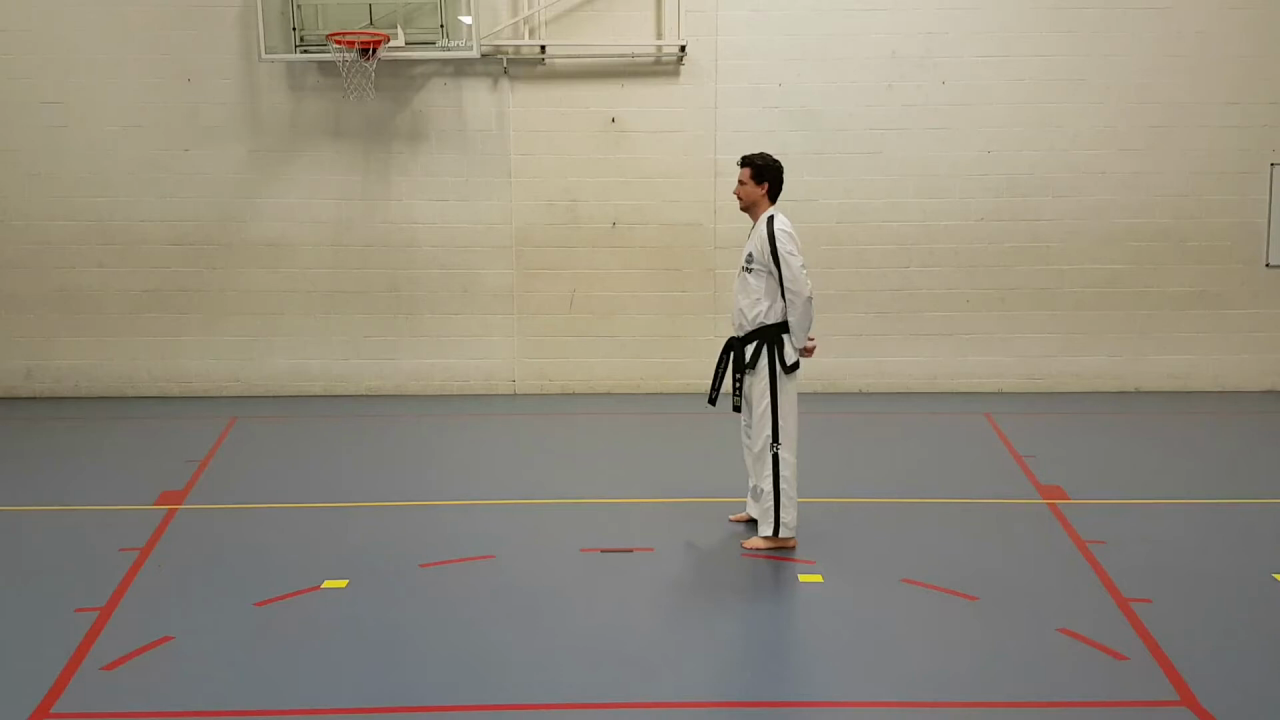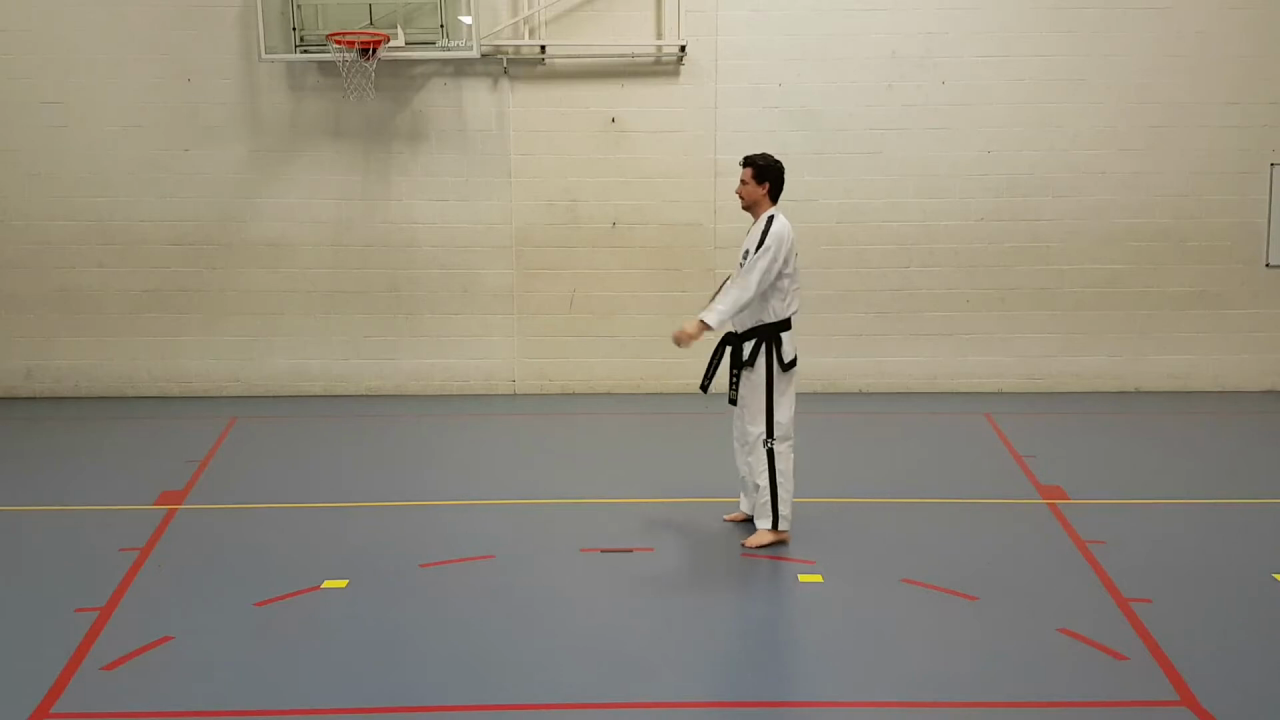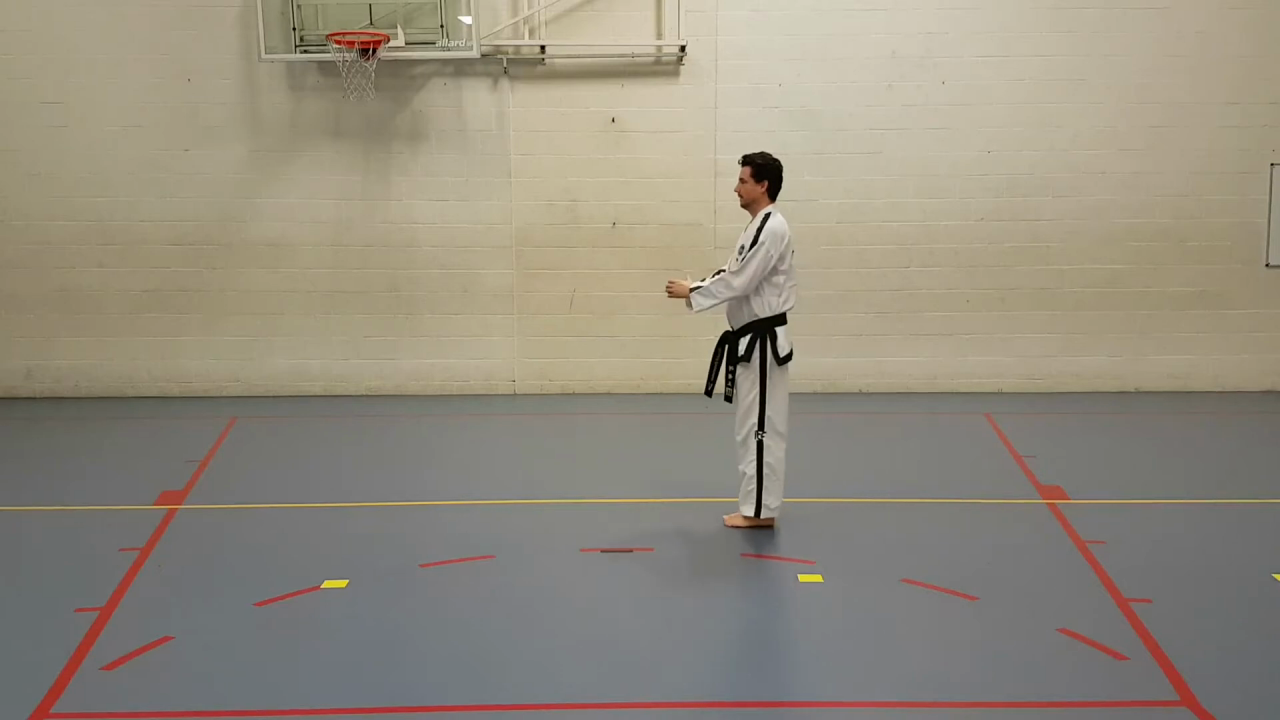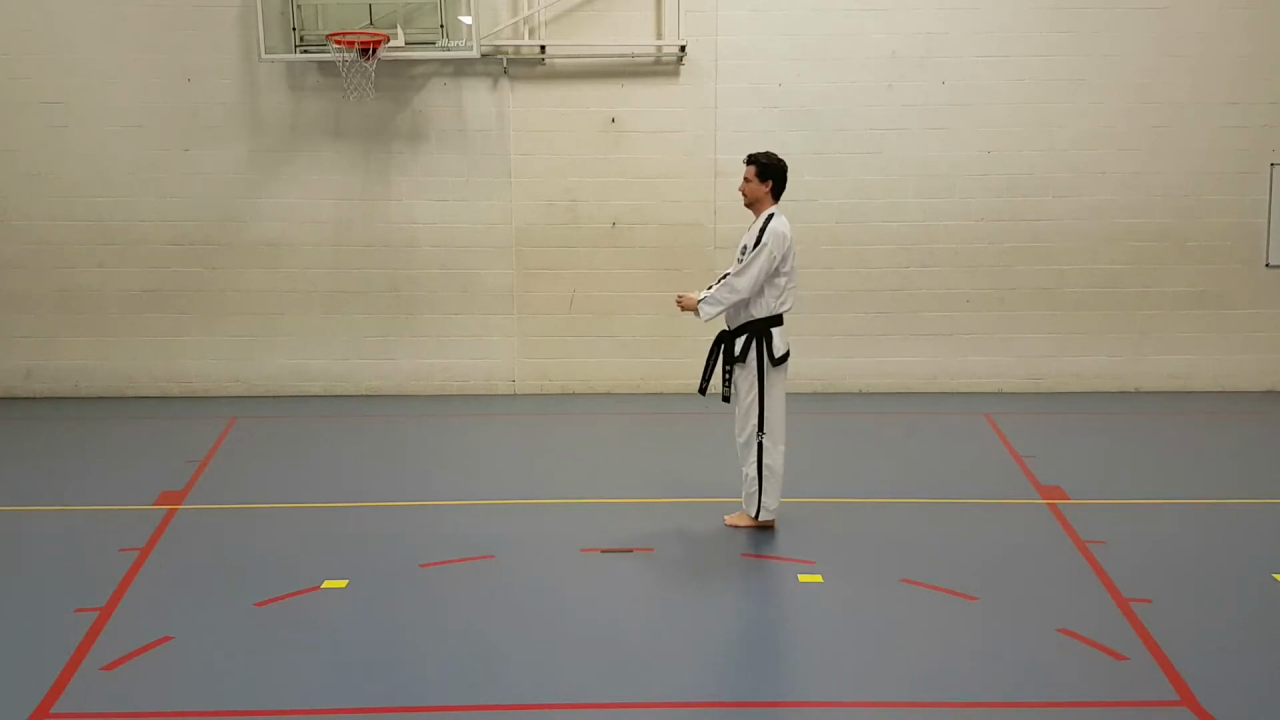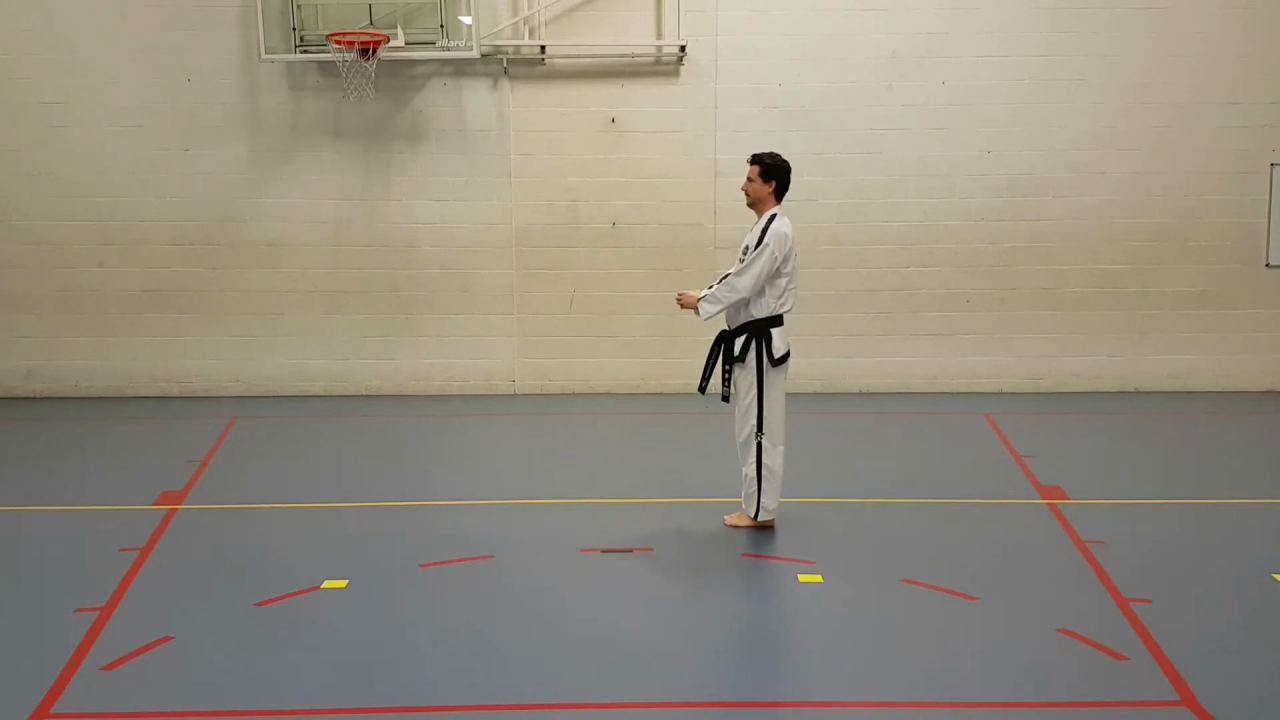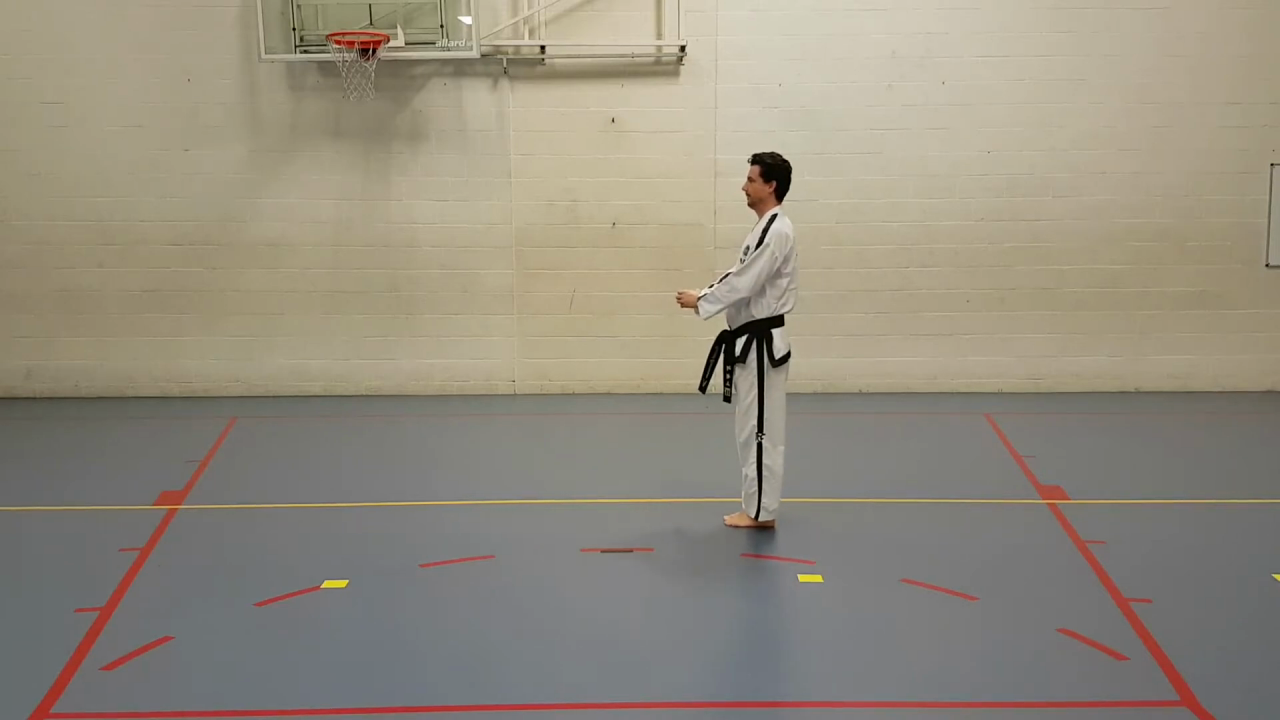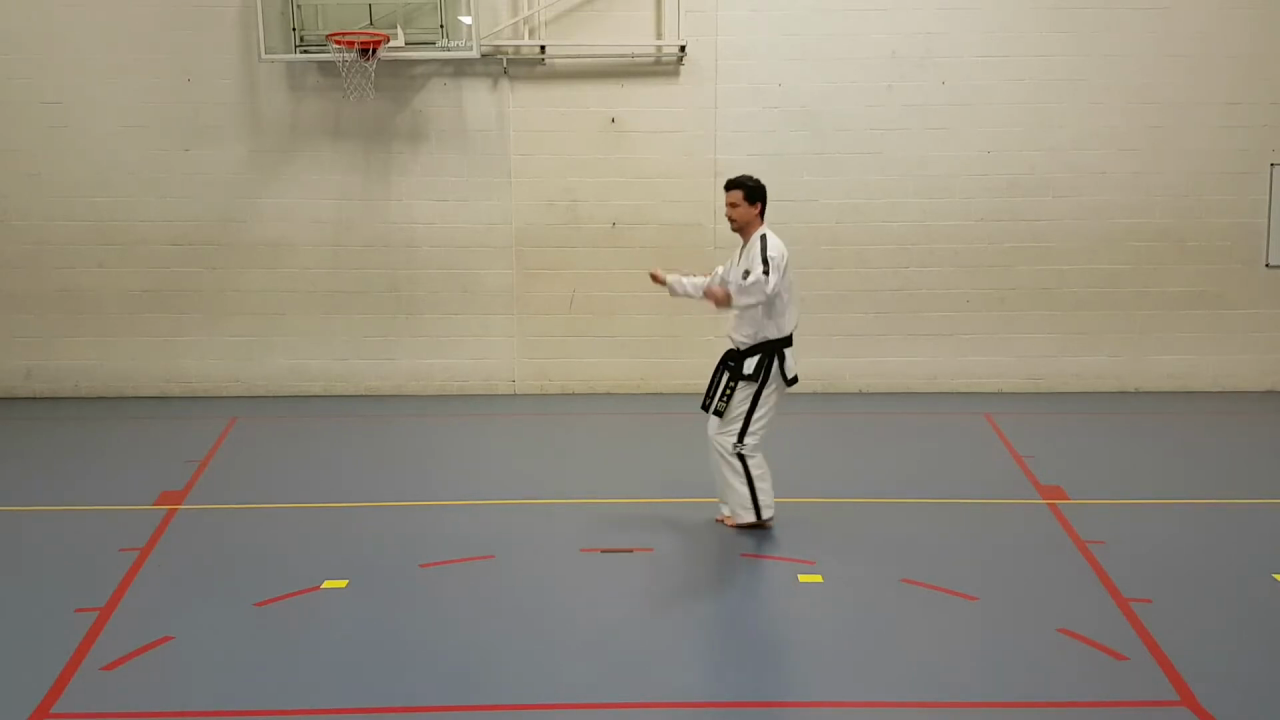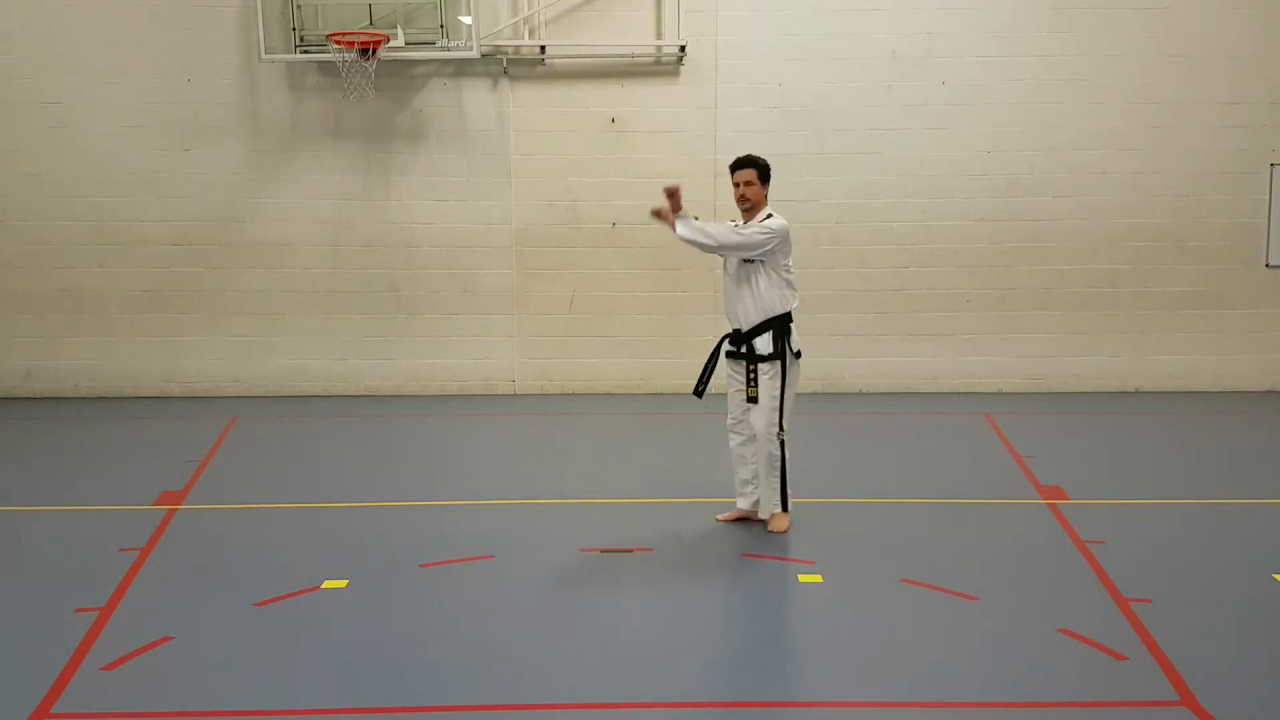
dt=0.5s
person 1, frame 1
left shoulder: (774, 231)
right shoulder: (762, 229)
left elbow: (799, 291)
left wrist: (799, 342)
right wrist: (797, 340)
left hip: (769, 351)
right hip: (756, 348)
left knee: (772, 439)
right knee: (755, 434)
left ankle: (779, 530)
right ankle: (761, 506)
person 1, frame 2
left shoulder: (775, 231)
right shoulder: (761, 227)
left elbow: (749, 287)
right elbow: (740, 283)
left wrist: (702, 323)
right wrist: (702, 318)
left hip: (767, 346)
right hip: (754, 344)
left knee: (767, 433)
right knee: (747, 430)
left ankle: (775, 523)
right ankle: (755, 505)
person 1, frame 3
left shoulder: (771, 229)
right shoulder: (759, 226)
left elbow: (739, 282)
right elbow: (731, 273)
left wrist: (691, 293)
right wrist: (692, 288)
left hip: (762, 342)
right hip: (752, 340)
left knee: (759, 427)
right knee: (751, 426)
left ankle: (760, 510)
right ankle: (756, 504)
person 1, frame 4
left shoulder: (773, 230)
right shoulder: (762, 226)
left elbow: (744, 285)
right elbow: (735, 277)
left wrist: (700, 304)
right wrist: (700, 298)
left hip: (760, 342)
right hip: (751, 339)
left knee: (760, 428)
right knee: (752, 427)
left ankle: (762, 511)
right ankle: (756, 506)
person 1, frame 5
left shoulder: (775, 231)
right shoulder: (765, 227)
left elbow: (744, 285)
right elbow: (737, 277)
left wrist: (700, 303)
right wrist: (701, 296)
left hip: (760, 342)
right hip: (752, 339)
left knee: (760, 428)
right knee: (752, 427)
left ankle: (761, 511)
right ankle: (756, 505)
person 1, frame 6
left shoulder: (776, 231)
right shoulder: (766, 227)
left elbow: (745, 284)
right elbow: (738, 275)
left wrist: (699, 301)
right wrist: (701, 295)
left hip: (761, 343)
right hip: (753, 340)
left knee: (760, 429)
right knee: (752, 428)
left ankle: (761, 512)
right ankle: (756, 506)
person 1, frame 7
left shoulder: (769, 248)
right shoulder: (745, 251)
left elbow: (765, 286)
right elbow: (715, 283)
left wrist: (729, 296)
right wrist: (670, 282)
left hip: (765, 362)
right hip: (750, 359)
left knee: (729, 436)
right knee: (725, 433)
left ankle: (757, 511)
right ankle: (741, 507)
person 1, frame 8
left shoulder: (775, 229)
right shoulder: (732, 230)
left elbow: (726, 239)
right elbow: (701, 237)
left wrist: (677, 219)
right wrist: (676, 211)
left hip: (772, 344)
right hip: (741, 344)
left knee: (766, 428)
right knee: (740, 427)
left ankle: (777, 508)
right ankle: (751, 503)
